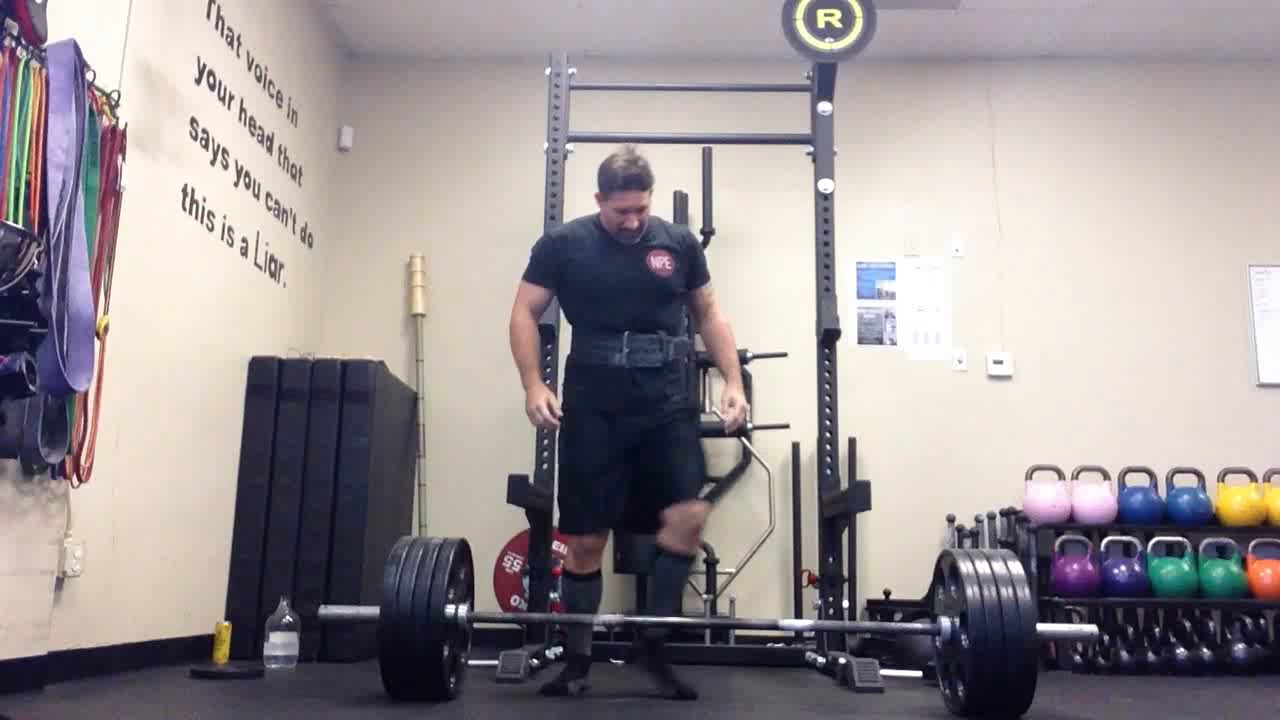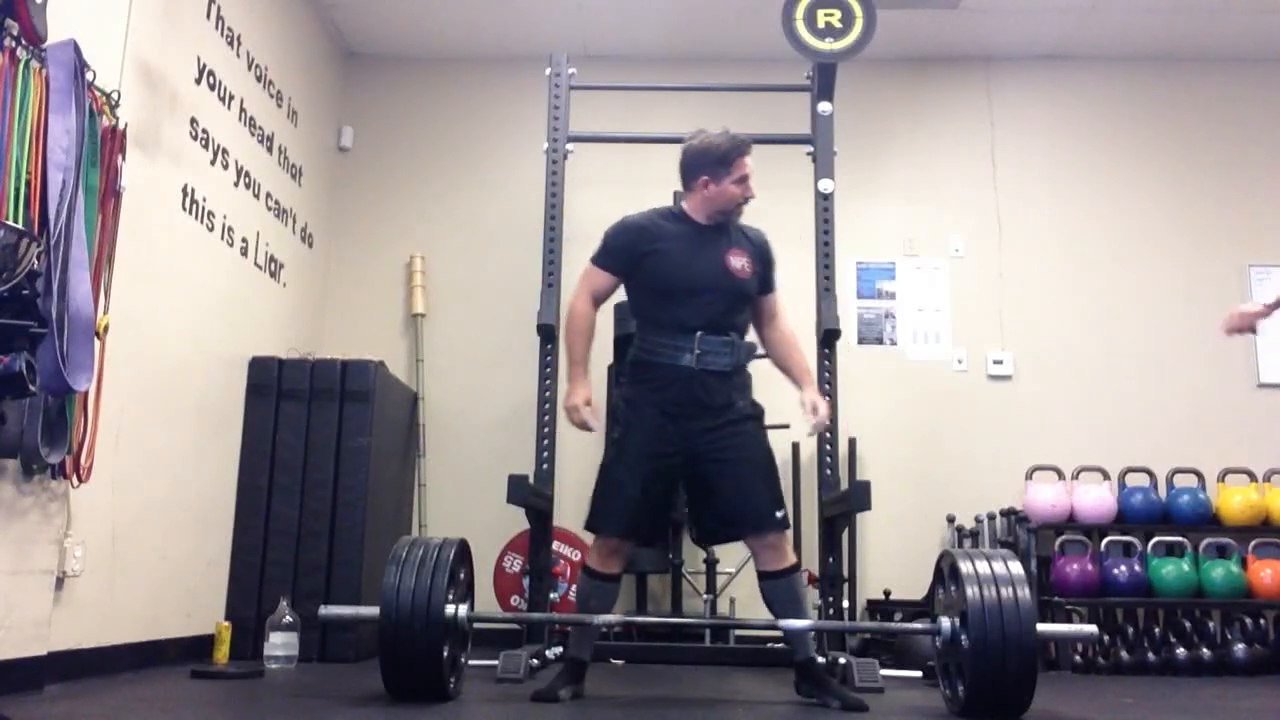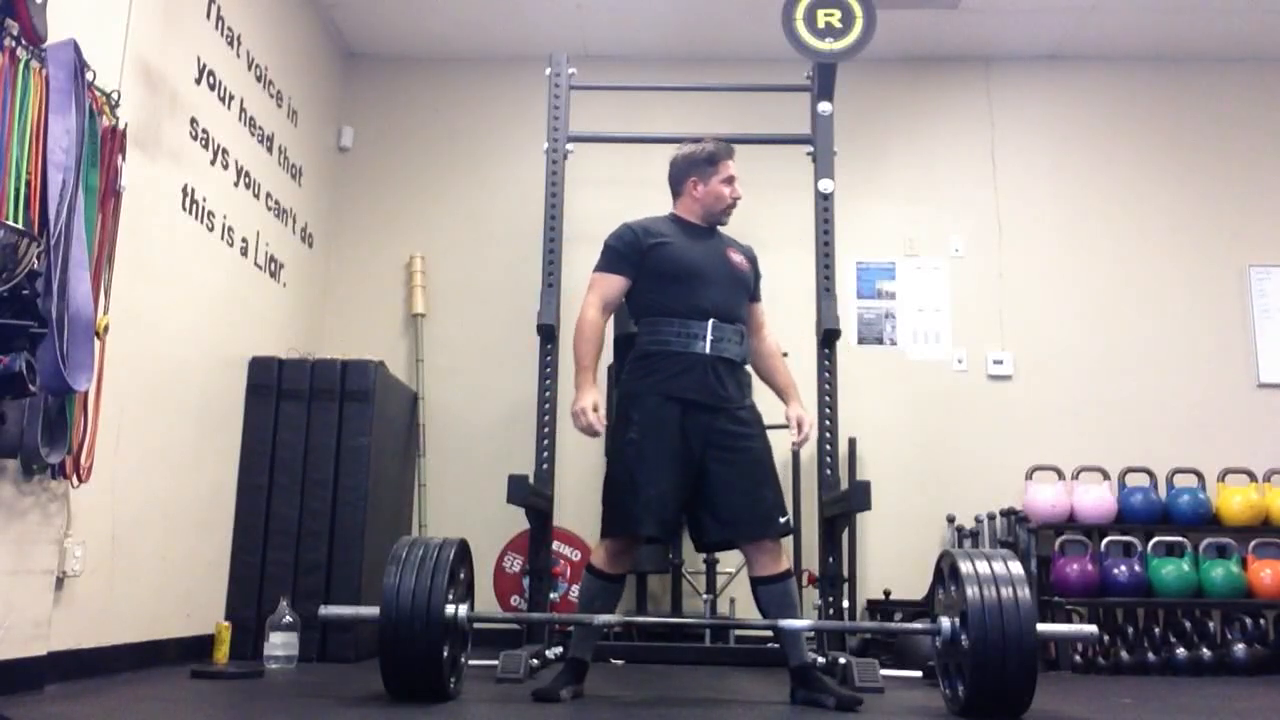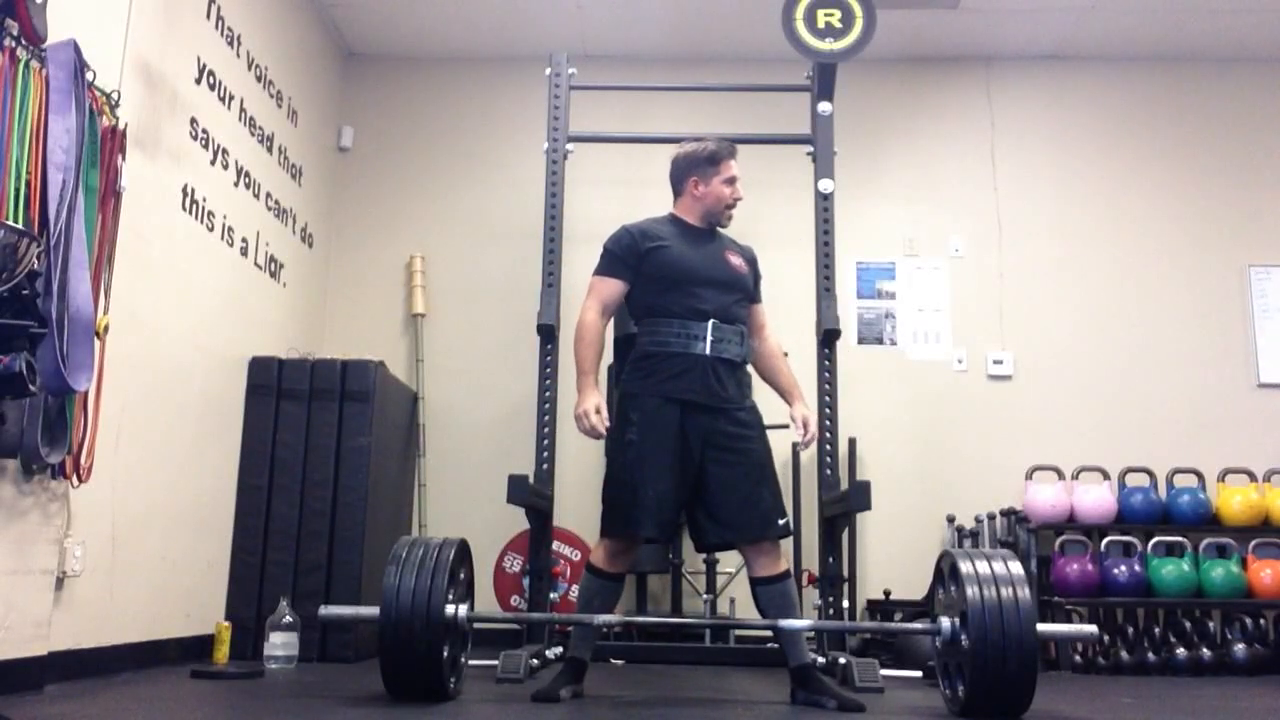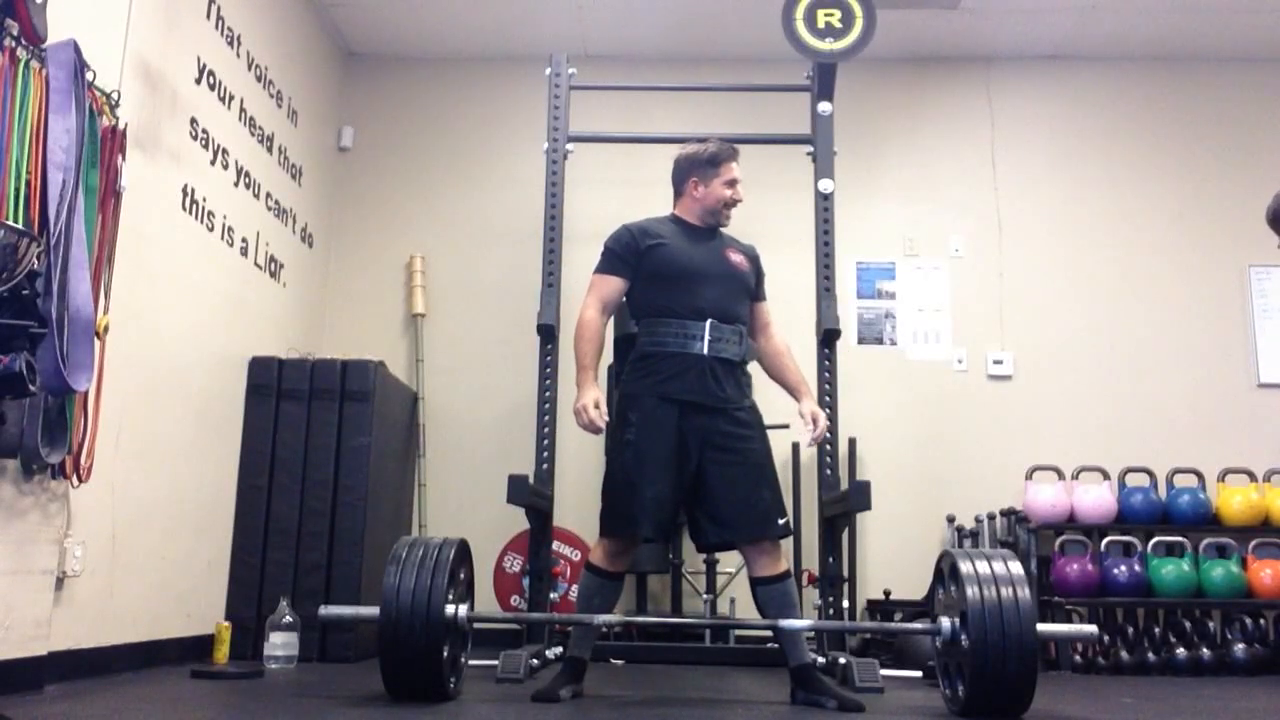
dt=1s
person 1, frame 1
left shoulder: (679, 243)
right shoulder: (562, 245)
left elbow: (709, 315)
right elbow: (525, 314)
left wrist: (733, 382)
right wrist: (534, 385)
left hip: (665, 400)
right hip: (593, 405)
left knee: (687, 516)
right knee: (585, 537)
left ankle: (655, 644)
right ankle: (577, 660)
person 1, frame 2
left shoulder: (752, 245)
right shoulder: (638, 233)
left elbow: (771, 322)
right elbow: (584, 301)
left wrist: (806, 386)
right wrist: (578, 379)
left hip: (728, 410)
right hip: (651, 407)
left knee: (769, 535)
right knee: (612, 538)
left ankle: (809, 670)
right ankle: (574, 667)
person 1, frame 3
left shoulder: (741, 255)
right shoulder: (639, 237)
left elbow: (759, 336)
right elbow: (595, 309)
left wrist: (792, 398)
right wrist: (586, 384)
left hip: (730, 409)
right hip: (656, 405)
left knee: (764, 538)
right knee: (621, 536)
left ankle: (803, 673)
right ankle: (574, 667)
person 1, frame 4
left shoulder: (741, 256)
right shoulder: (638, 239)
left elbow: (760, 337)
right elbow: (594, 312)
left wrist: (796, 399)
right wrist: (587, 388)
left hip: (730, 411)
right hip: (655, 406)
left knee: (762, 539)
right knee: (620, 536)
left ankle: (803, 673)
right ankle: (574, 666)
person 1, frame 5
left shoulder: (744, 255)
right shoulder: (639, 237)
left elbow: (765, 334)
right elbow: (595, 308)
left wrist: (804, 395)
right wrist: (586, 382)
left hip: (730, 410)
right hip: (654, 405)
left knee: (763, 539)
right knee: (619, 536)
left ankle: (803, 673)
right ankle: (573, 665)
